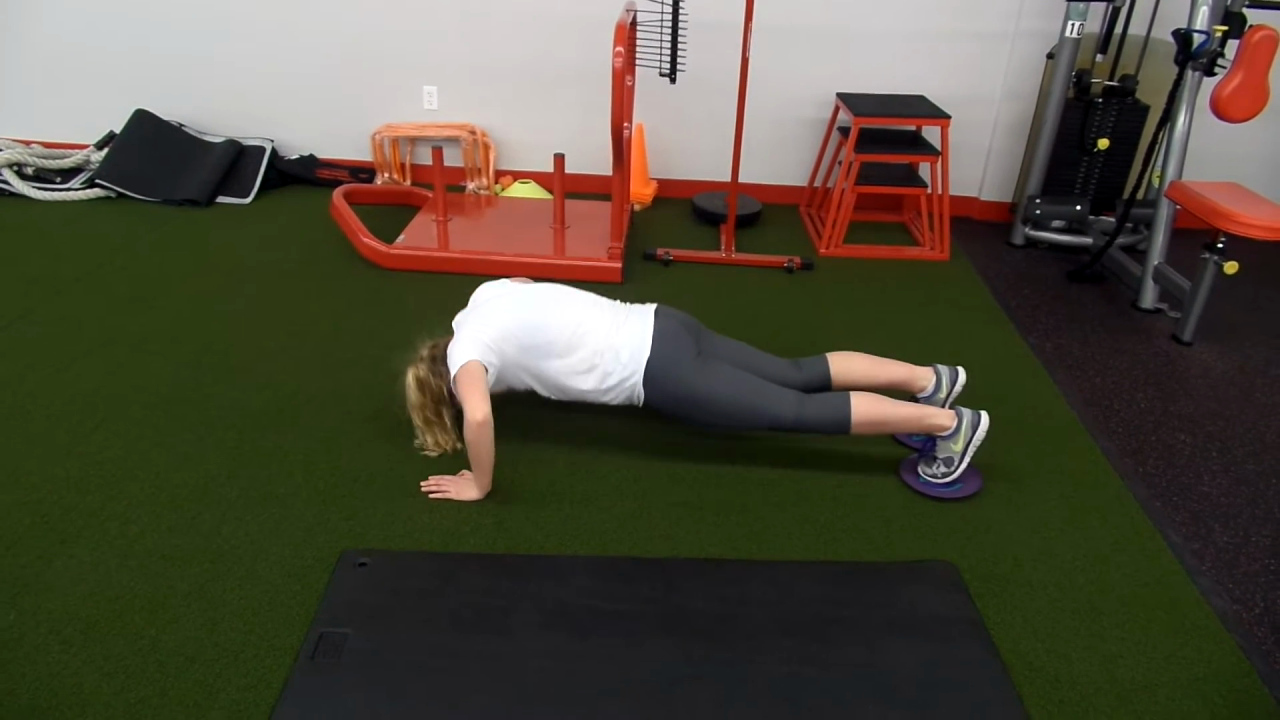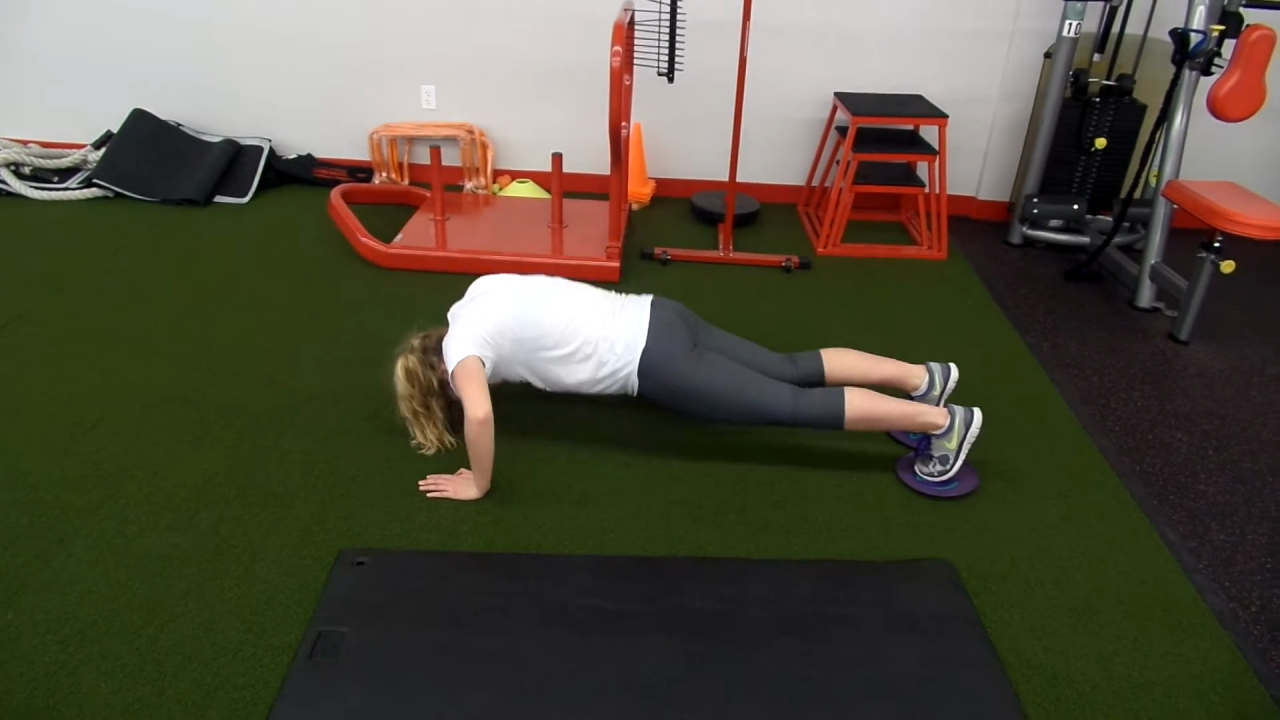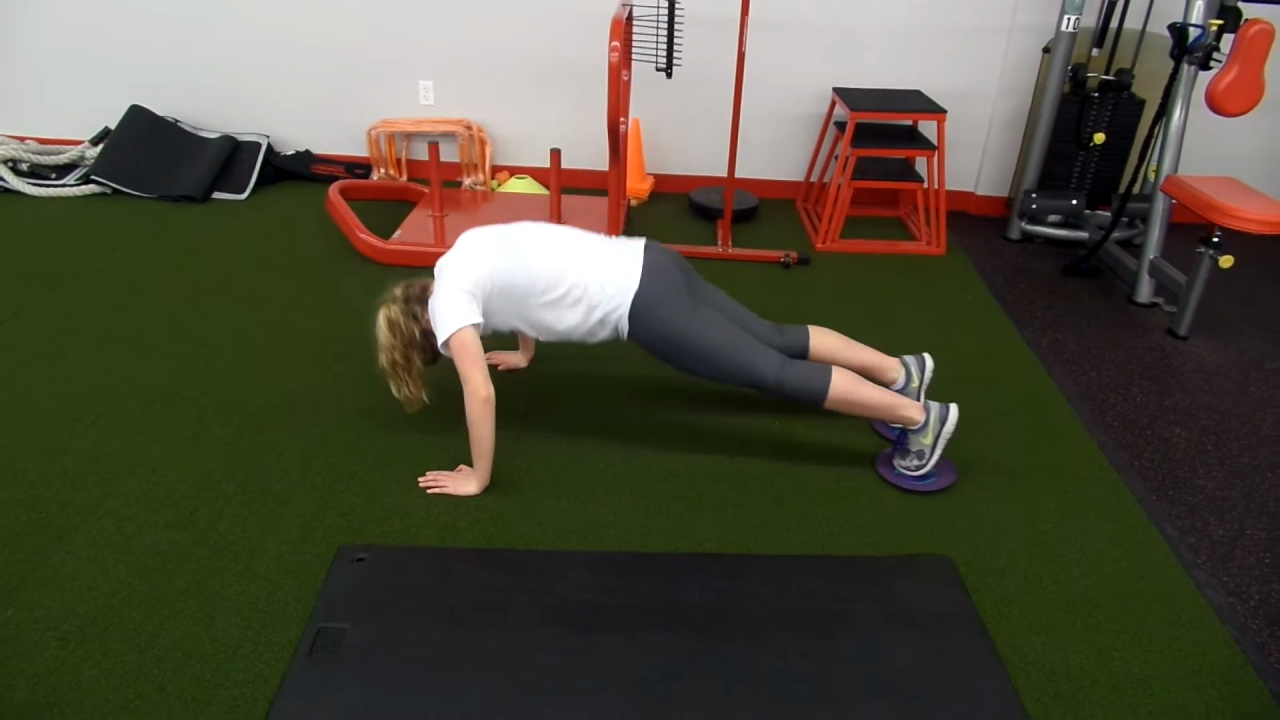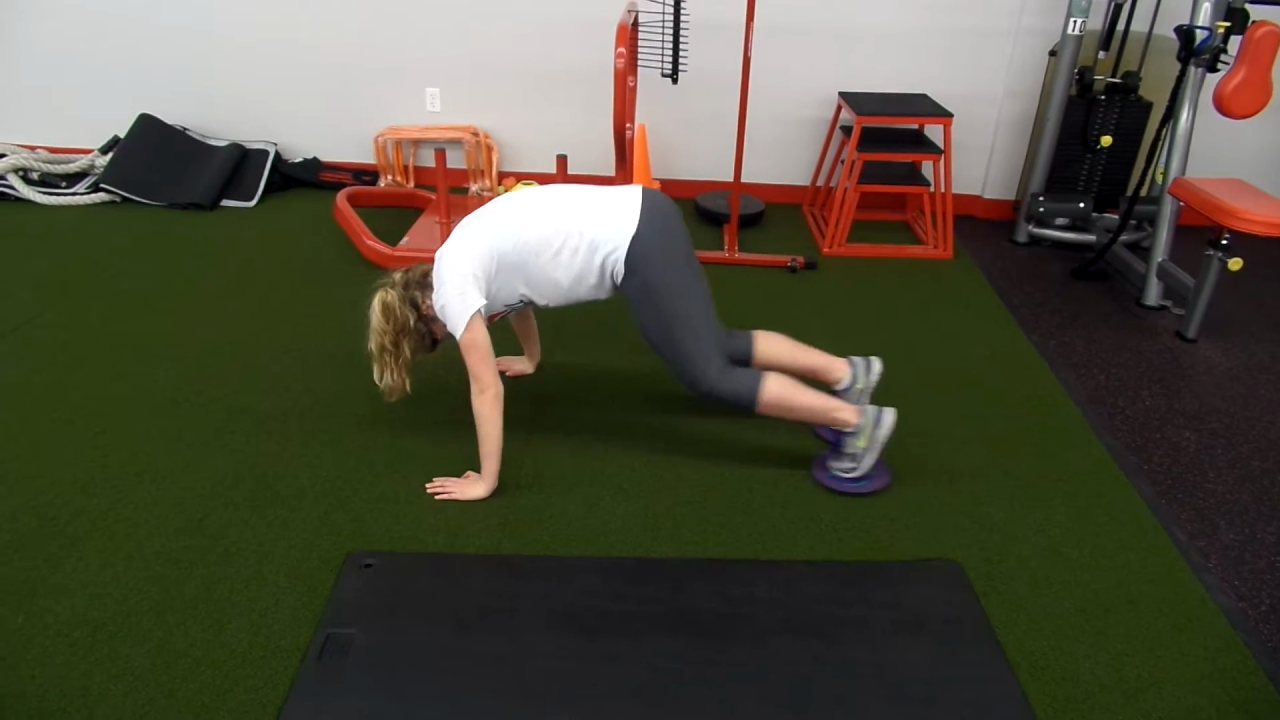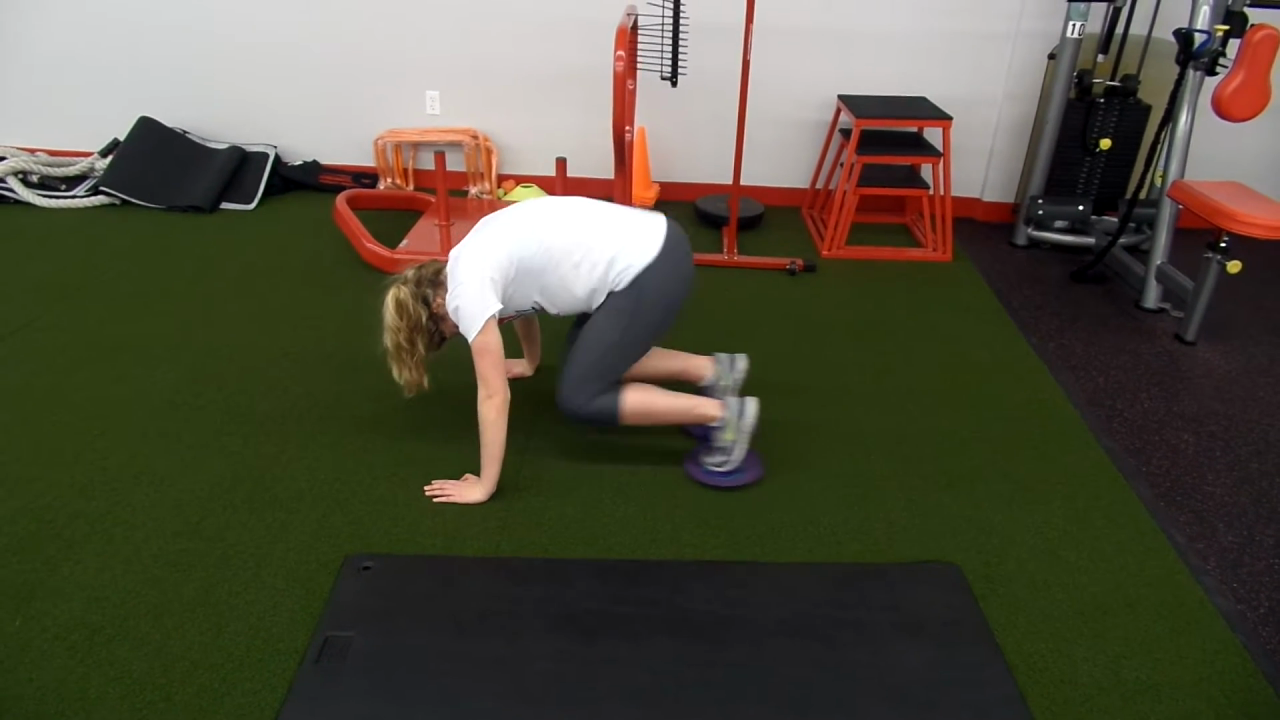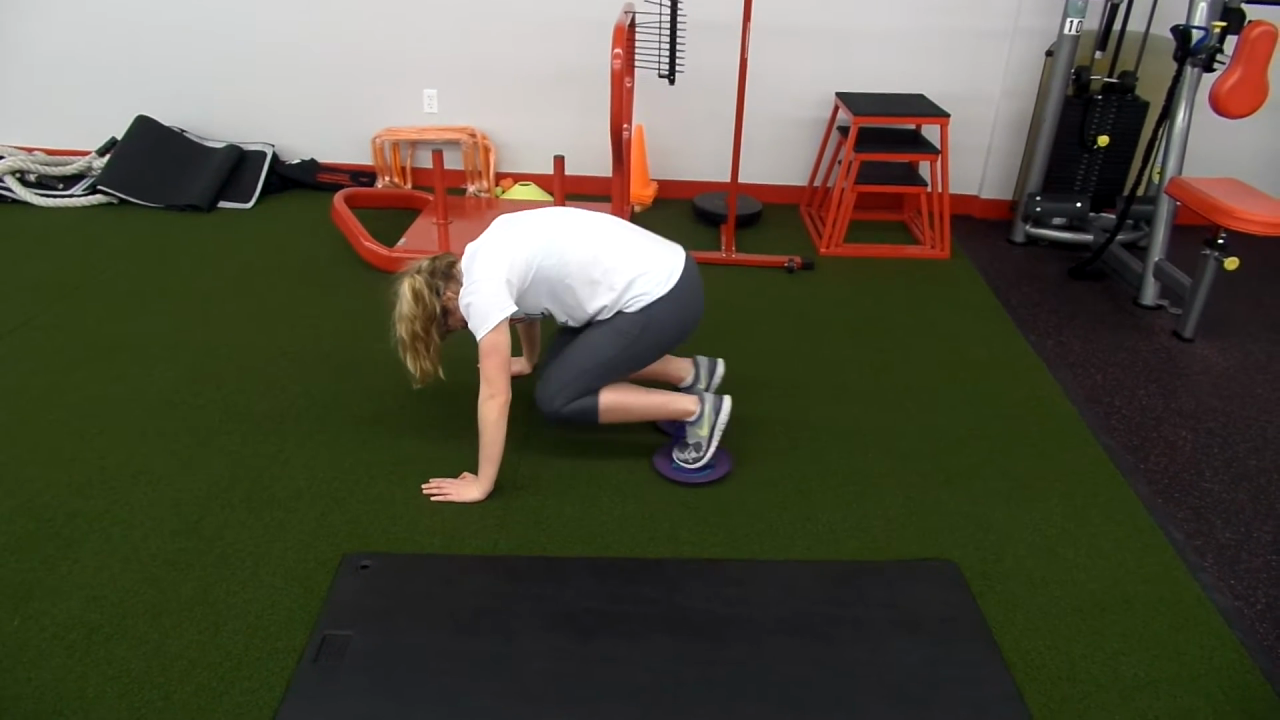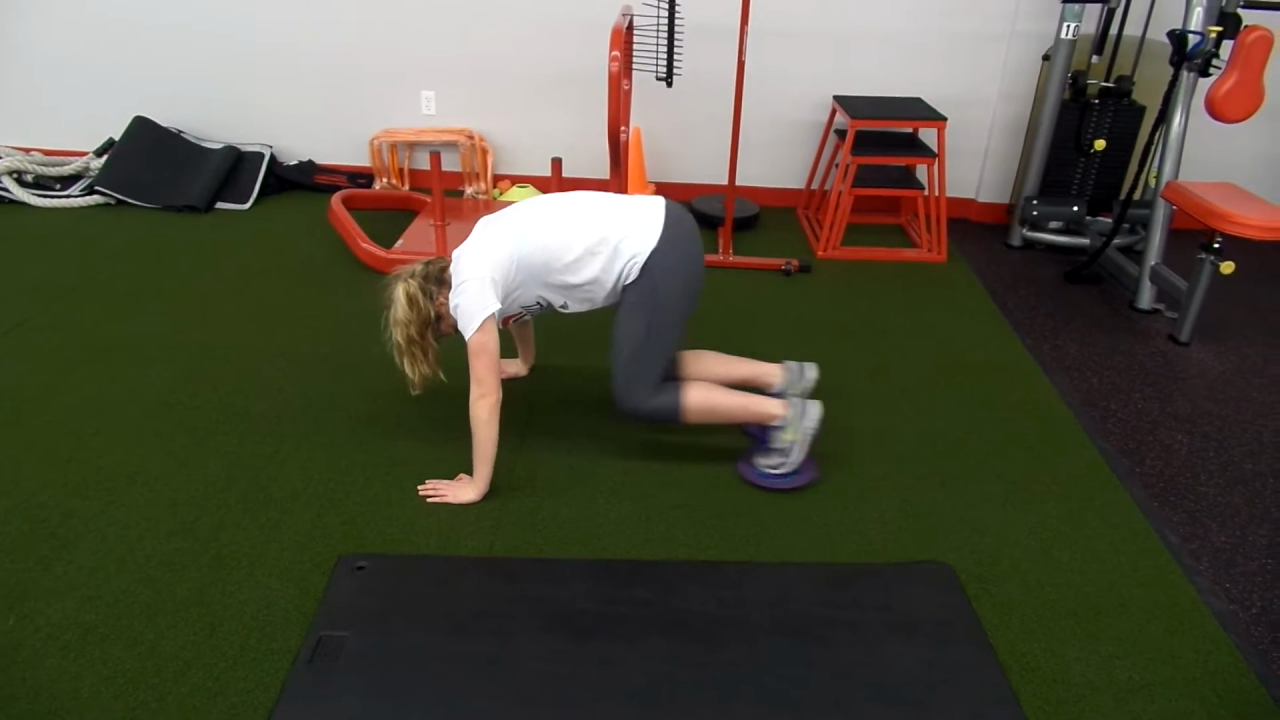
dt=0.3s
person 1, frame 1
left shoulder: (464, 350)
right shoulder: (484, 298)
left elbow: (478, 418)
left wrist: (478, 485)
left hip: (658, 371)
right hip: (660, 326)
left knee: (791, 409)
right knee: (795, 375)
left ankle: (947, 424)
right ankle: (931, 379)
person 1, frame 2
left shoulder: (461, 345)
right shoulder: (479, 293)
left elbow: (478, 416)
left wrist: (477, 484)
left hip: (654, 359)
right hip: (656, 317)
left knee: (788, 402)
right knee: (789, 369)
left ankle: (940, 423)
right ankle: (924, 378)
person 1, frame 3
left shoulder: (447, 301)
right shoulder: (465, 252)
left elbow: (480, 393)
left wrist: (478, 477)
right wrist: (526, 349)
left hip: (639, 305)
right hip: (646, 265)
left knee: (771, 370)
right knee: (772, 337)
left ankle: (919, 416)
right ankle: (900, 370)
person 1, frame 4
left shoulder: (450, 287)
right shoulder: (465, 254)
left elbow: (485, 389)
left wrist: (484, 482)
right wrist: (530, 359)
left hip: (639, 244)
right hip: (640, 215)
left knee: (706, 375)
right knee: (719, 346)
left ankle: (855, 419)
right ankle: (848, 373)
person 1, frame 5
left shoulder: (465, 291)
right shoulder: (471, 260)
left elbow: (493, 395)
left wrist: (484, 486)
right wrist: (532, 360)
left hip: (653, 271)
right hip: (652, 241)
left knee: (579, 399)
right knee: (593, 365)
left ankle: (720, 413)
right ankle: (710, 371)
person 1, frame 6
left shoulder: (480, 289)
right shoulder: (485, 254)
left elbow: (496, 395)
left wrist: (482, 485)
right wrist: (529, 359)
left hip: (661, 298)
right hip: (663, 270)
left knee: (556, 399)
right knee: (563, 365)
left ankle: (694, 409)
right ankle: (690, 372)
person 1, frame 7
left shoulder: (467, 288)
right shoulder: (478, 255)
left elbow: (486, 396)
left wrist: (476, 486)
right wrist: (525, 362)
left hip: (656, 254)
right hip: (661, 227)
left knee: (638, 397)
right knee: (650, 367)
left ankle: (781, 413)
right ankle: (778, 376)
